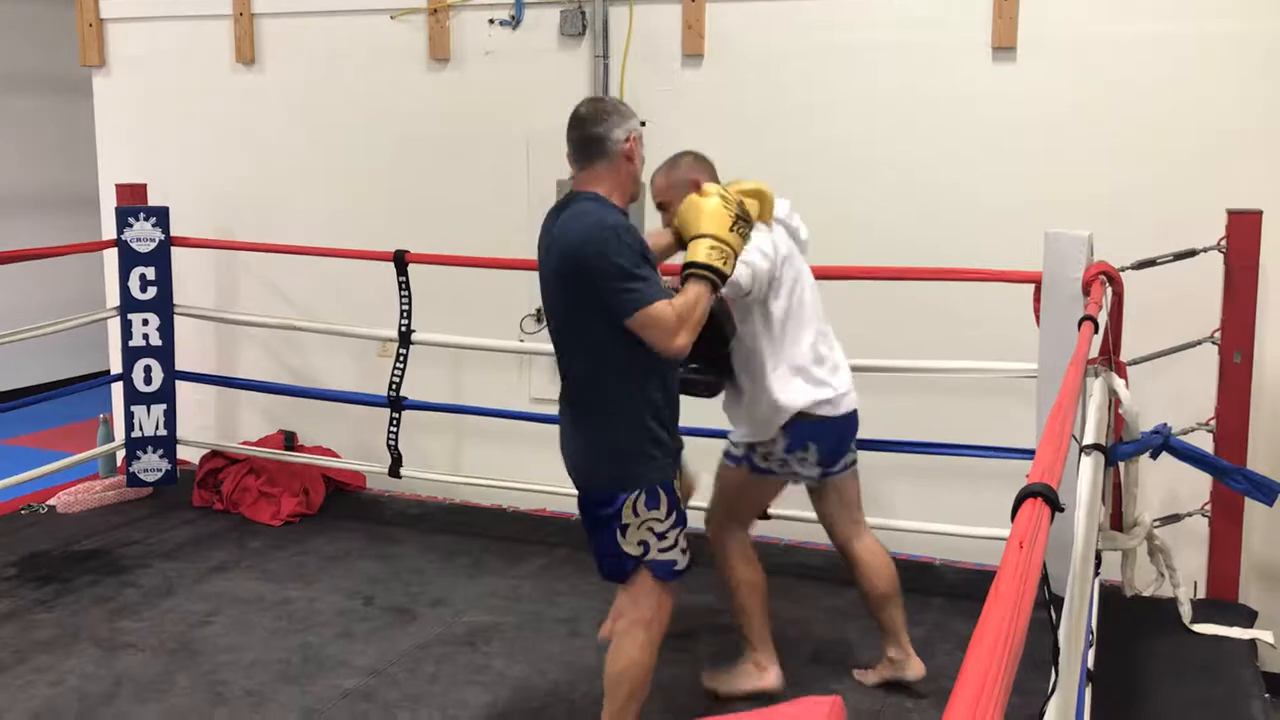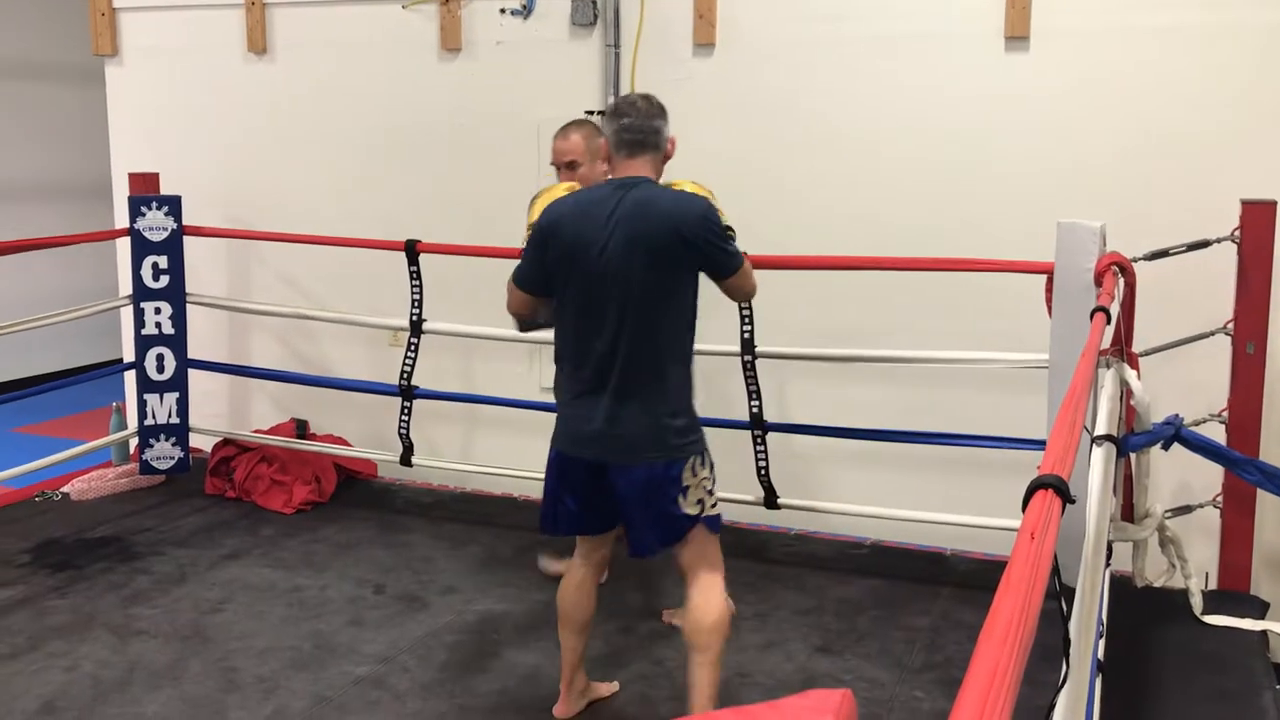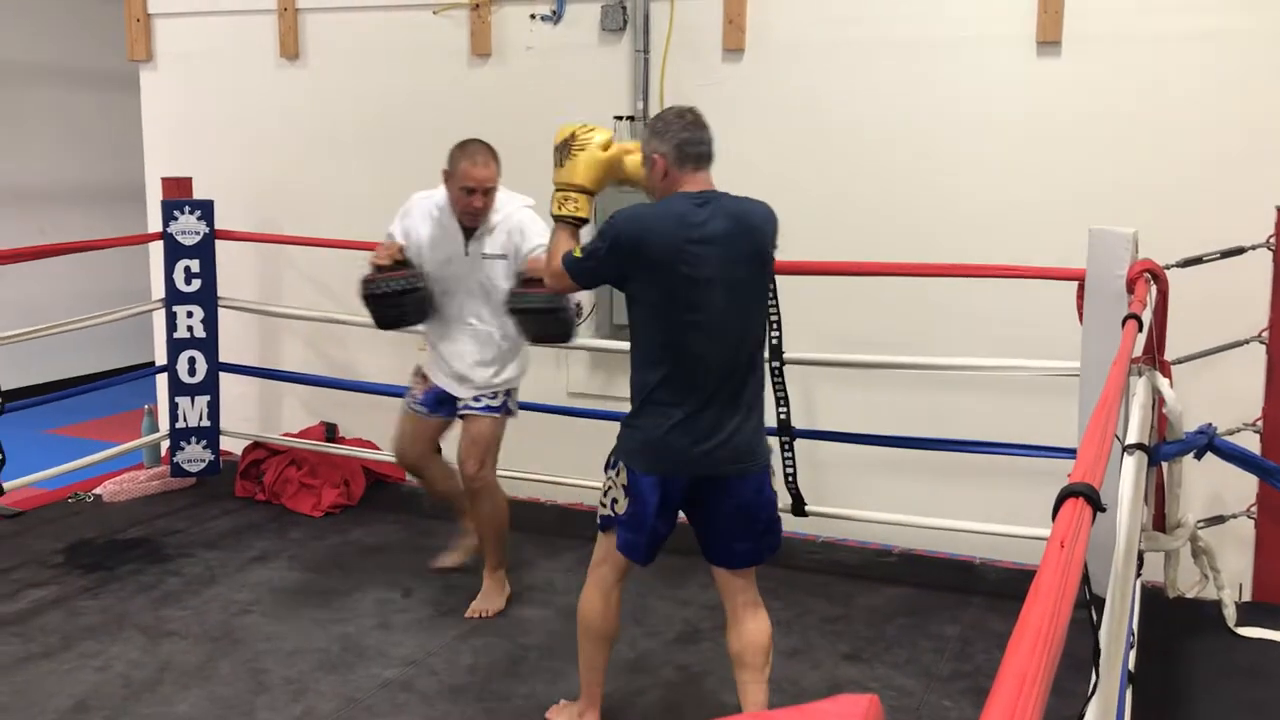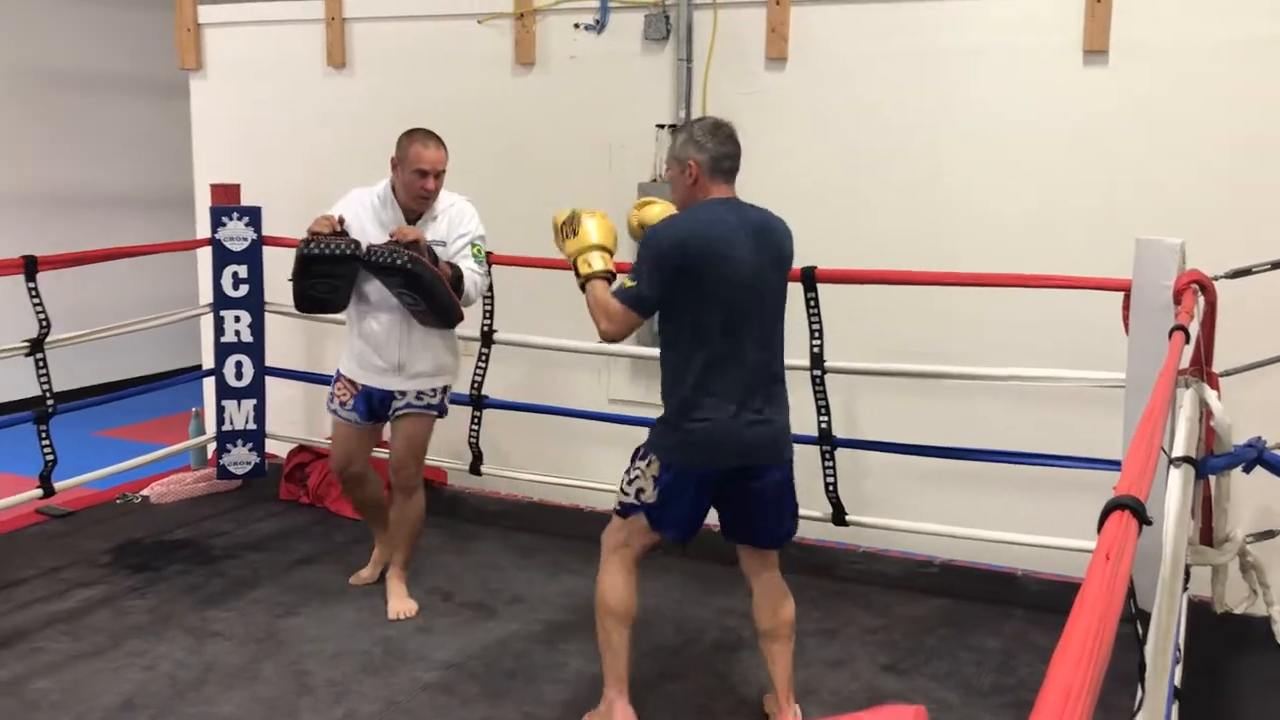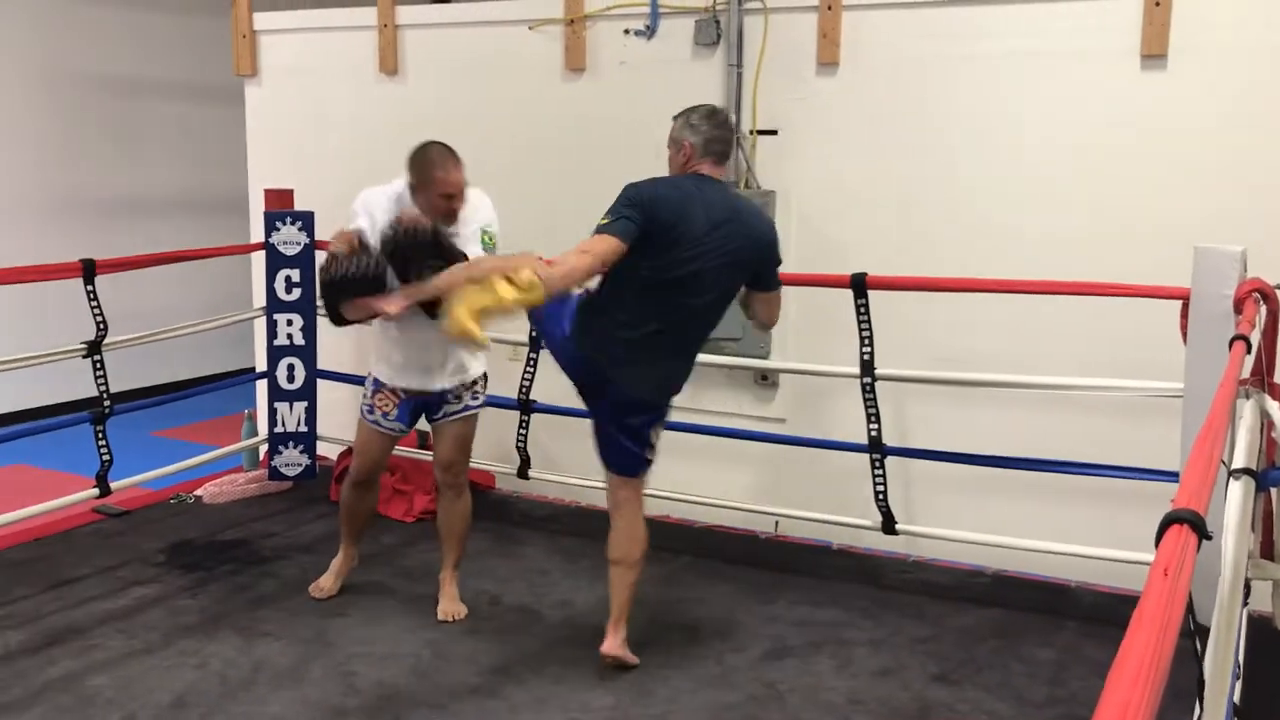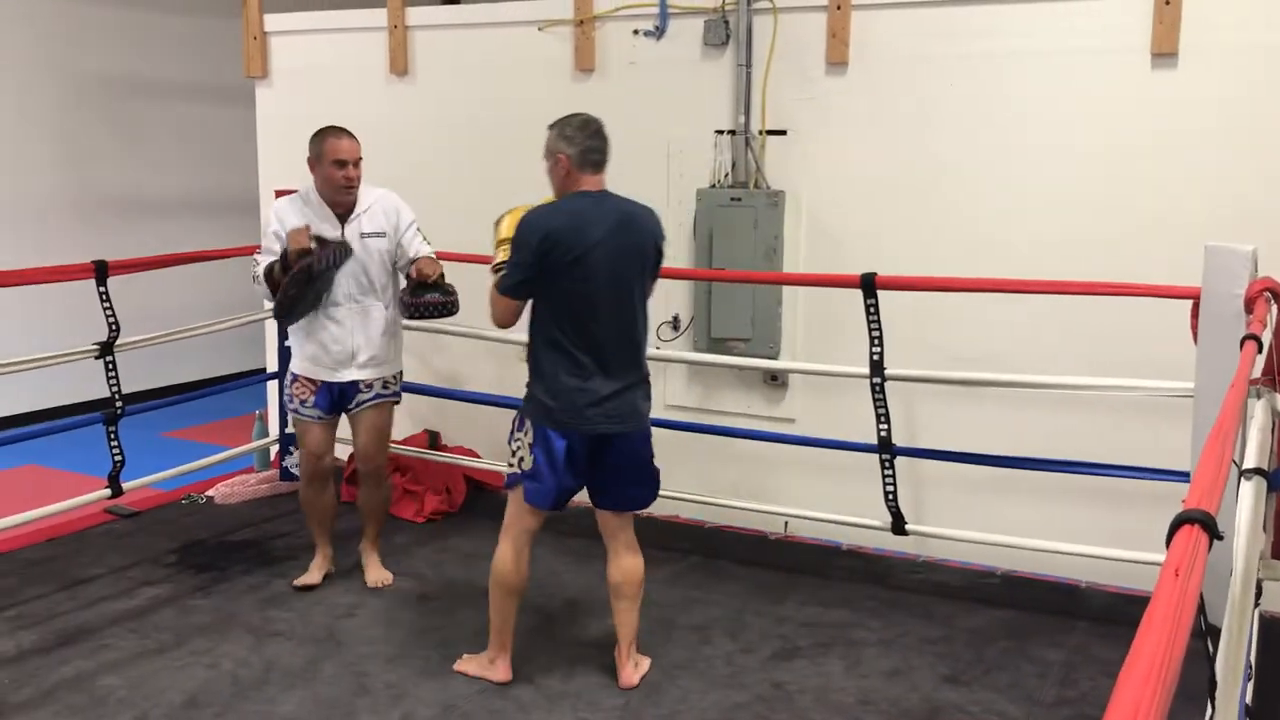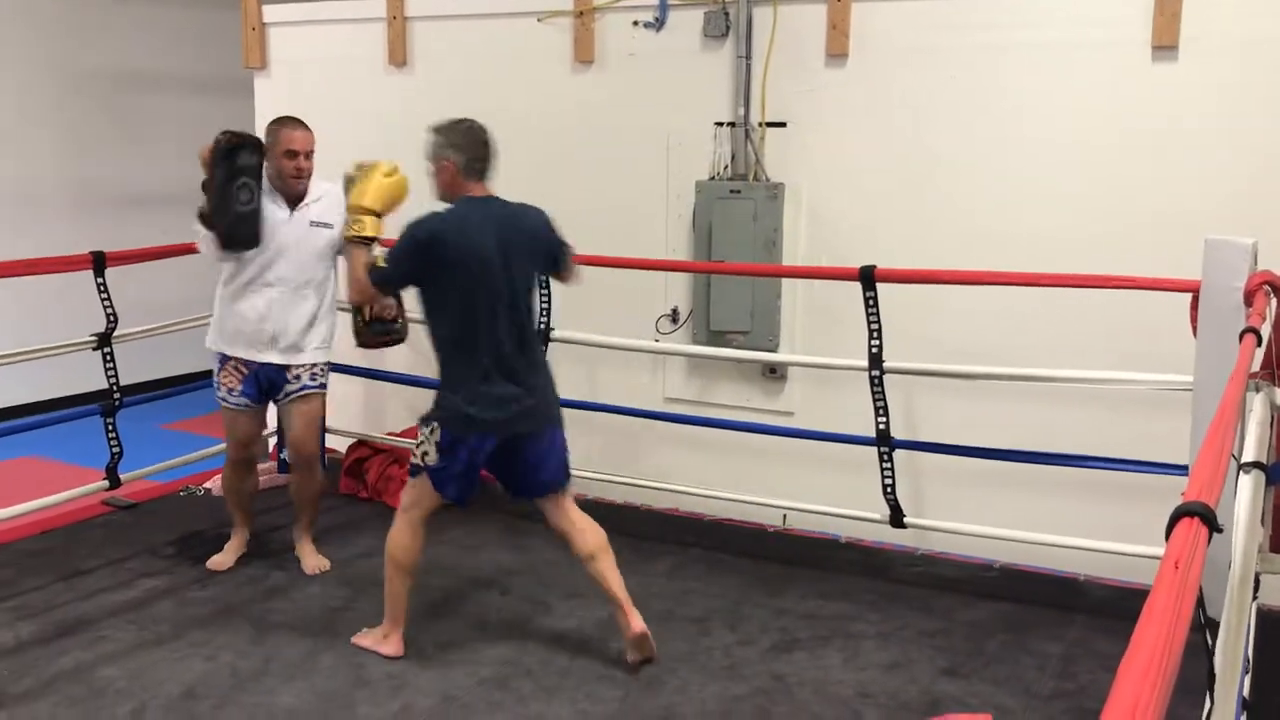
dt=0.7s
person 1, frame 1
left shoulder: (569, 219)
right shoulder: (602, 233)
right elbow: (673, 335)
left wrist: (686, 237)
right wrist: (711, 251)
left hip: (597, 436)
right hip: (623, 449)
right knee: (650, 607)
left ankle: (620, 616)
person 1, frame 2
left shoulder: (562, 215)
right shoulder: (690, 213)
left elbow: (519, 307)
right elbow: (744, 289)
left hip: (582, 428)
right hip: (659, 433)
left knee: (590, 554)
right knee: (703, 568)
person 1, frame 3
left shoulder: (634, 228)
right shoulder: (758, 222)
left elbow: (557, 279)
left wrist: (571, 195)
right wrist: (646, 182)
left hip: (656, 444)
right hip: (737, 447)
left knee: (607, 570)
right knee: (740, 593)
person 1, frame 4
left shoulder: (673, 238)
right shoulder: (774, 231)
left elbow: (613, 325)
left wrist: (590, 261)
left hip: (694, 438)
right hip: (765, 435)
left knee: (616, 550)
right knee: (763, 567)
person 1, frame 5
left shoulder: (650, 196)
right shoulder: (758, 228)
left elbow: (590, 260)
right elbow: (765, 317)
left wrist: (504, 289)
left hip: (590, 337)
right hip: (650, 384)
left knee: (511, 277)
right knee: (626, 501)
left ankle: (409, 297)
right ankle: (616, 634)
person 1, frame 6
left shoulder: (540, 224)
right shoulder: (645, 223)
left elbow: (503, 314)
left wrist: (508, 253)
left hip: (558, 410)
right hip: (625, 409)
left knee: (518, 528)
right knee: (620, 536)
left ankle: (497, 657)
right ankle: (628, 660)
person 1, frame 7
left shoulder: (431, 233)
right shoulder: (527, 220)
left elbow: (363, 294)
right elbow: (566, 269)
left hip: (467, 411)
right hip: (532, 402)
left knee: (412, 508)
right knee: (563, 511)
left ankle: (390, 633)
right ankle: (630, 618)
person 2, frame 1
left shoulder: (750, 238)
right shoulder: (758, 232)
left hip: (788, 414)
right hip: (833, 404)
left knee: (725, 527)
right knee: (852, 535)
left ankle: (760, 662)
right ankle: (899, 653)
person 2, frame 2
left shoulder: (628, 204)
right shoulder: (588, 206)
right wrist: (548, 281)
left hip: (638, 368)
right hip: (622, 364)
left knee: (644, 487)
right knee: (594, 464)
left ankle: (707, 592)
right ankle: (595, 560)
person 2, frame 3
left shoulder: (519, 220)
right shoulder: (419, 212)
left wrist: (548, 274)
right wrist: (385, 260)
left hip: (491, 368)
right hip: (440, 360)
left knee: (475, 473)
right knee: (412, 453)
left ankle: (495, 576)
right ankle: (472, 526)
person 2, frame 4
left shoulder: (459, 215)
right shoulder: (358, 205)
left elbow: (471, 288)
left wrist: (428, 256)
right wrist: (319, 239)
left hip: (423, 371)
right hip: (361, 364)
left knee: (405, 475)
right knee: (346, 467)
left ankle: (397, 575)
right ankle: (384, 544)
person 2, frame 5
left shoulder: (475, 206)
right shoulder: (376, 205)
left elbow: (479, 276)
right wrist: (345, 247)
left hip: (458, 369)
right hip: (398, 369)
left knee: (453, 476)
right knee: (363, 471)
left ankle: (449, 579)
right ankle: (346, 555)
person 2, frame 6
left shoulder: (388, 206)
right shoulder: (289, 213)
left elbow: (420, 255)
right elbow: (267, 285)
left wrist: (427, 266)
right wrist: (288, 258)
left hip: (375, 364)
right hip: (314, 365)
left knee: (371, 465)
right knee: (314, 466)
left ankle: (370, 548)
right ankle: (323, 554)
person 2, frame 7
left shoulder: (334, 201)
right elbow: (217, 244)
left hip: (303, 352)
right hip: (241, 349)
left knee: (306, 452)
right knee: (241, 451)
left ankle: (304, 536)
right ankle: (240, 534)
